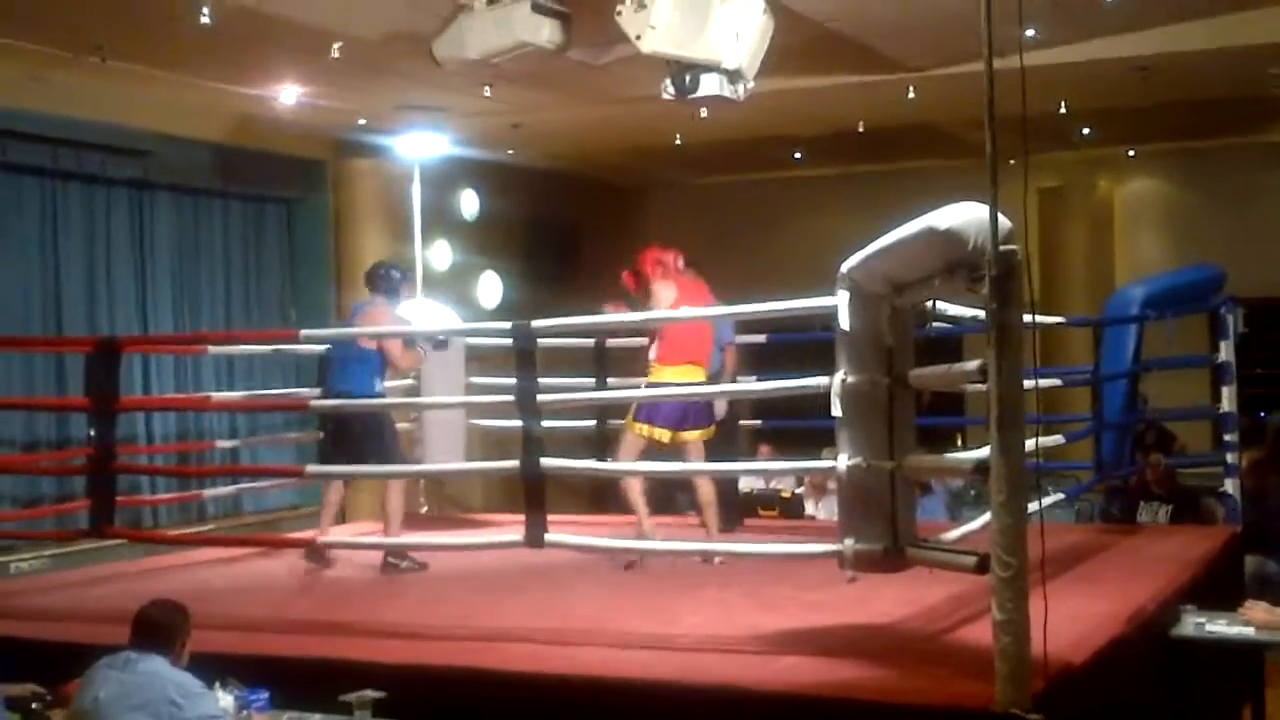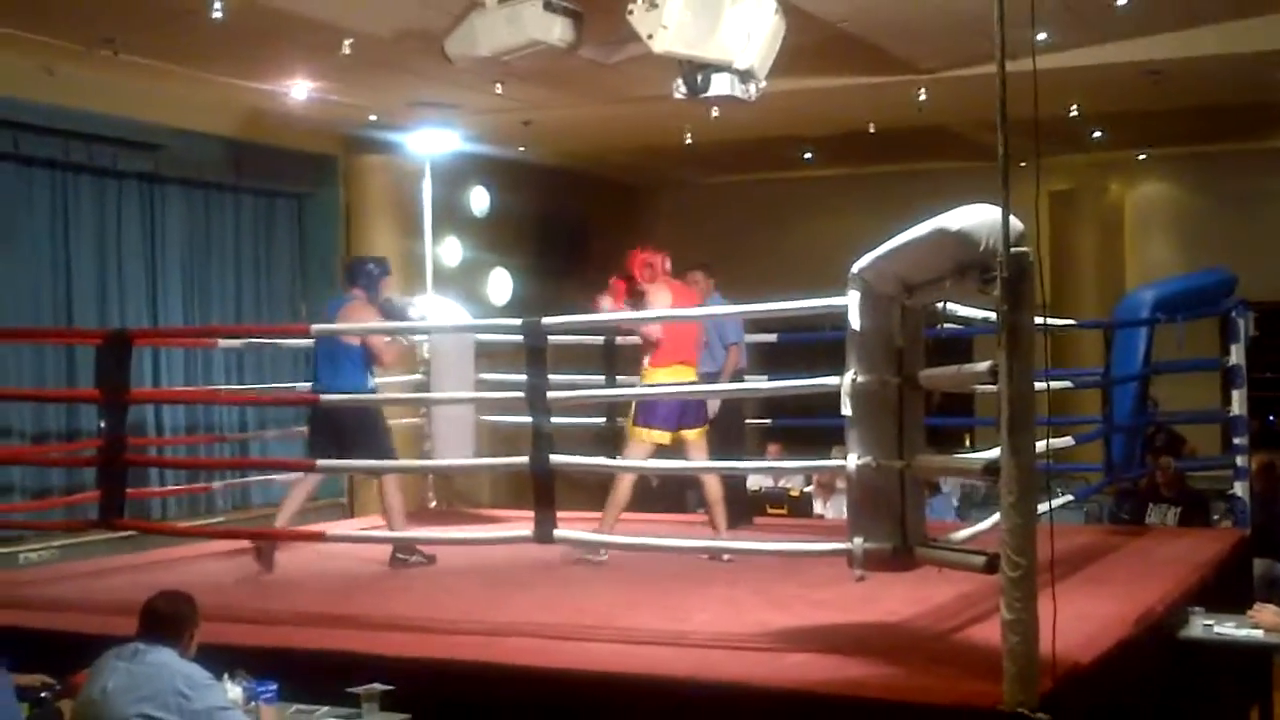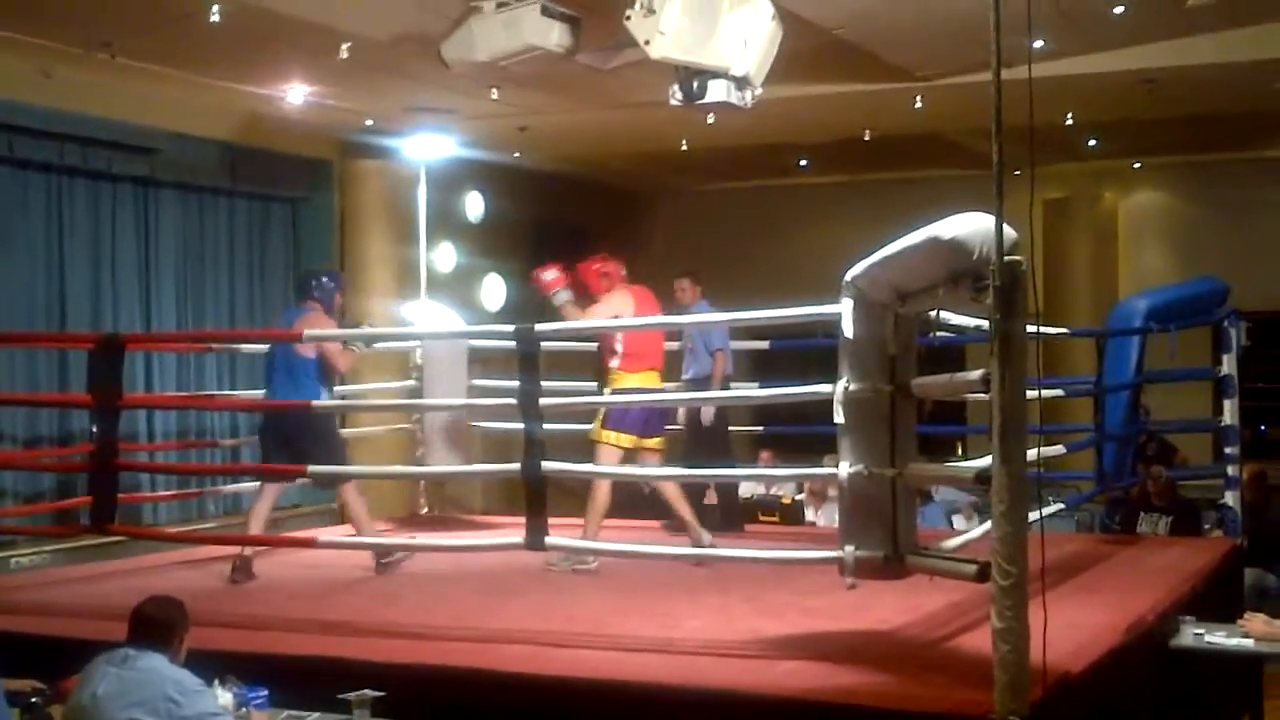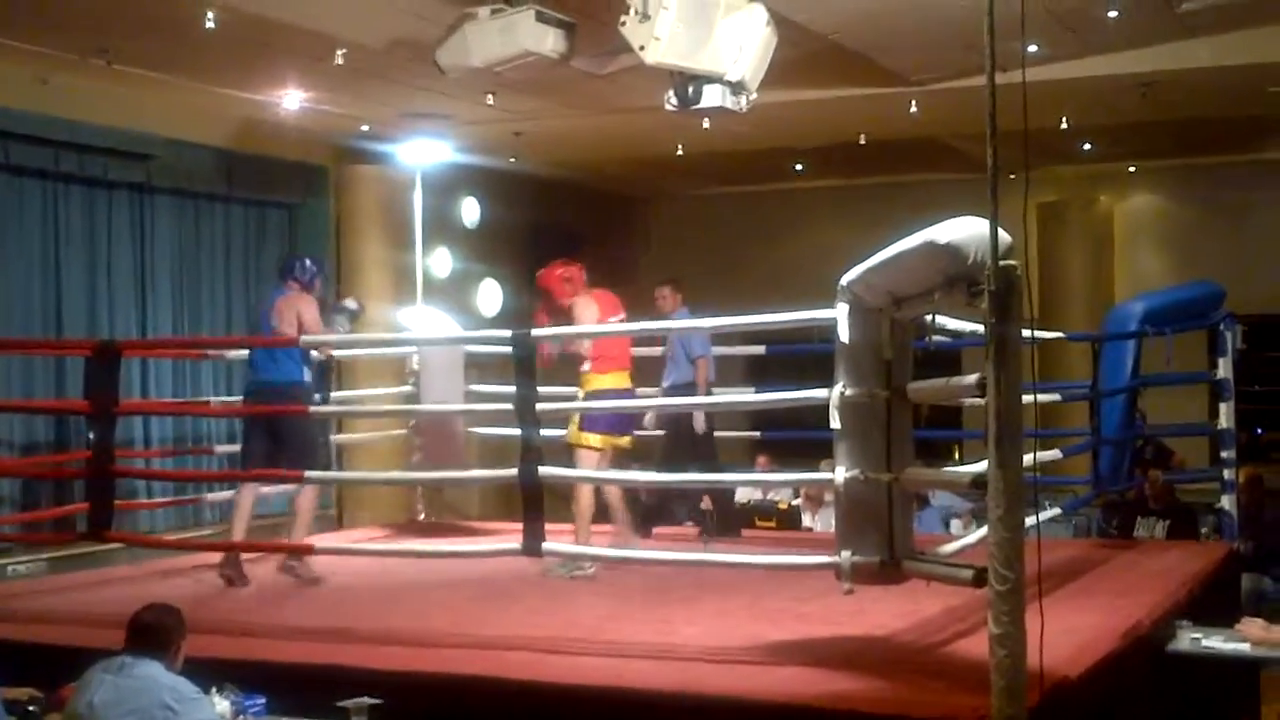
dt=0.2s
person 1, frame 1
left shoulder: (356, 312)
right shoulder: (382, 313)
right elbow: (400, 363)
left wrist: (406, 338)
right wrist: (423, 348)
left hip: (335, 399)
right hip: (363, 403)
right knee: (395, 473)
left ankle: (319, 543)
right ankle: (394, 554)
person 1, frame 2
left shoulder: (333, 308)
right shoulder: (364, 310)
right elbow: (385, 357)
left wrist: (386, 314)
right wrist: (405, 336)
left hip: (324, 399)
right hip: (354, 400)
left knee: (314, 471)
right knee: (388, 470)
left ankle: (271, 539)
right ankle: (403, 548)
person 1, frame 3
left shoulder: (286, 321)
right shoulder: (320, 322)
right elbow: (341, 365)
left wrist: (338, 342)
right wrist: (359, 343)
left hip: (277, 412)
right hip: (308, 413)
left knee: (271, 484)
right knee: (345, 482)
left ankle: (244, 559)
right ankle: (381, 551)
person 1, frame 4
left shoulder: (269, 303)
right shoulder: (302, 301)
right wrist: (343, 319)
left hip: (258, 394)
right hip: (290, 394)
left knee: (252, 475)
right knee: (310, 475)
left ankle: (232, 555)
right ankle: (294, 555)
person 2, frame 1
left shoulder: (664, 286)
right shoulder: (700, 289)
left elbow: (659, 323)
right wrist: (640, 290)
left hip: (666, 384)
right hip: (696, 385)
left knee: (625, 460)
right knee: (699, 469)
left ankle: (646, 530)
right ankle: (714, 544)
person 2, frame 2
left shoulder: (656, 291)
right shoulder: (686, 292)
left elbow: (653, 332)
left wrist: (617, 313)
right wrist: (627, 304)
left hip: (660, 387)
right hip: (688, 384)
left knee: (629, 465)
right knee: (702, 465)
left ankle: (601, 542)
right ankle: (722, 540)
person 2, frame 3
left shoulder: (618, 297)
right shoulder: (645, 297)
left elbow: (582, 323)
left wrist: (558, 292)
left hip: (628, 390)
right hip: (652, 388)
left knee: (603, 471)
left ankle: (585, 551)
right ankle: (699, 534)
person 2, frame 4
left shoulder: (582, 303)
right shoulder: (609, 299)
left elbow: (583, 348)
left wrist: (550, 347)
right wrist: (552, 319)
left hip: (600, 391)
right hip: (623, 390)
right knee: (601, 472)
left ankle: (581, 556)
right ankle: (625, 535)
person 3, frame 1
left shoulder: (713, 314)
left elbow: (729, 350)
left hip: (718, 386)
left knee: (721, 449)
right knee: (712, 450)
left ankle: (728, 514)
right ankle: (726, 511)
person 3, frame 2
left shoulder: (723, 311)
left elbow: (734, 351)
left hip: (726, 386)
right hip: (711, 386)
left knee: (726, 450)
right knee: (725, 450)
left ankle: (734, 512)
right ankle: (737, 511)
person 3, frame 3
right shoulder: (690, 322)
left elbow: (720, 357)
right wrist: (684, 403)
left hip: (709, 392)
right hip: (697, 393)
left knee: (697, 456)
right knee: (717, 456)
right ankle: (729, 518)
person 3, frame 4
left shoulder: (688, 326)
right shoulder: (675, 330)
left elbow: (702, 364)
left wrist: (699, 407)
right wrist: (655, 408)
left hip: (688, 400)
right hip: (680, 400)
left knee: (672, 463)
right knee: (706, 463)
right ankle: (723, 522)
